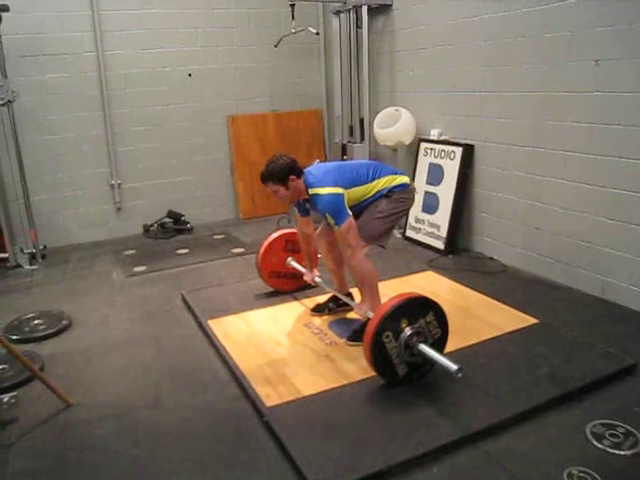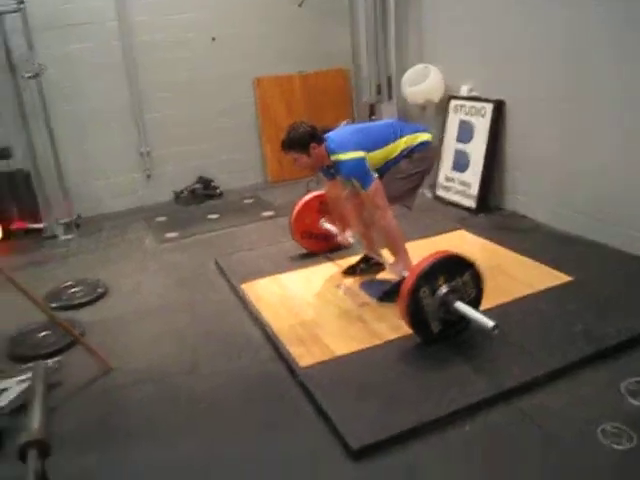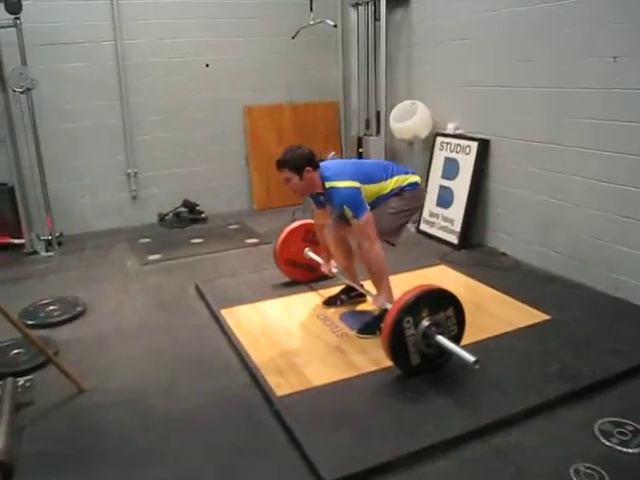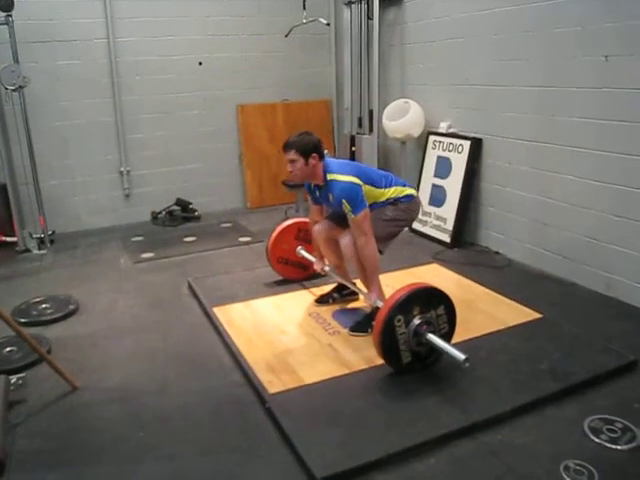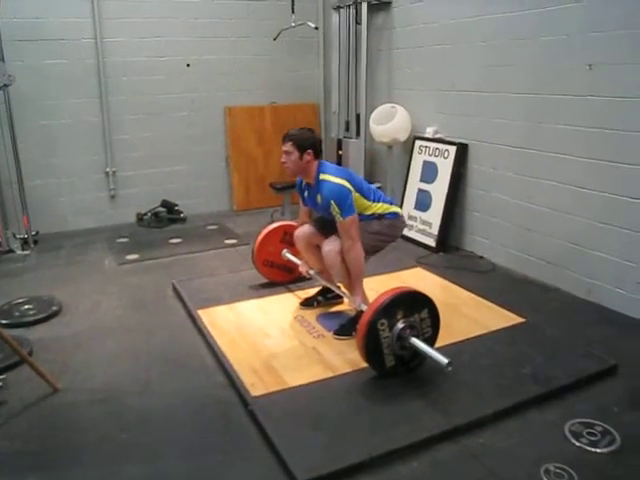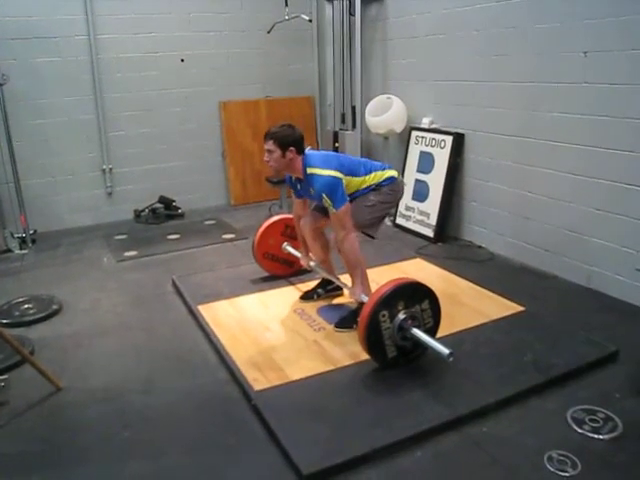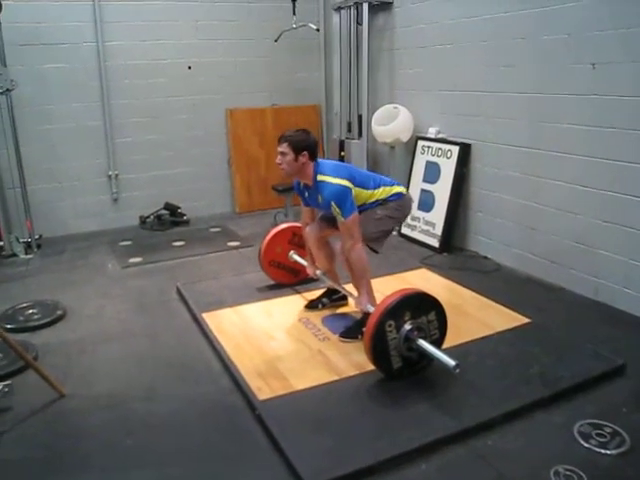
dt=0.5s
person 1, frame 1
left shoulder: (326, 195)
right shoulder: (300, 188)
left elbow: (352, 249)
right elbow: (305, 231)
left wrist: (366, 301)
right wrist: (309, 268)
left hip: (394, 191)
right hip: (369, 190)
left knee: (354, 249)
right knee: (323, 237)
right ankle: (343, 297)
person 1, frame 2
left shoulder: (349, 161)
right shoulder: (324, 151)
left elbow: (380, 211)
right elbow: (333, 194)
left wrist: (400, 261)
right wrist: (342, 229)
left hip: (416, 148)
right hip: (395, 146)
left knee: (374, 208)
right knee: (350, 199)
right ankle: (372, 257)
person 1, frame 3
left shoulder: (343, 191)
right shoulder: (315, 182)
left elbow: (370, 242)
right elbow: (321, 224)
left wrist: (383, 293)
right wrist: (327, 259)
left hip: (406, 191)
right hip: (380, 191)
left knee: (362, 242)
right knee: (333, 232)
left ankle: (388, 308)
right ankle: (354, 289)
person 1, frame 4
left shoulder: (343, 185)
right shoulder: (313, 180)
left elbow: (365, 238)
right elbow: (316, 220)
left wrist: (374, 291)
right wrist: (319, 257)
left hip: (401, 202)
right hip: (373, 201)
left knee: (350, 244)
right knee: (322, 232)
left ankle: (380, 308)
right ankle: (346, 287)
person 1, frame 5
left shoulder: (333, 188)
right shoulder: (303, 181)
left elbow: (351, 243)
right elbow: (304, 221)
left wrist: (358, 293)
right wrist: (305, 261)
left hip: (385, 219)
right hip: (354, 217)
left knee: (331, 251)
right knee: (301, 236)
left ankle: (365, 313)
right ankle: (331, 291)
person 1, frame 6
left shoulder: (323, 179)
right shoulder: (294, 173)
left elbow: (345, 233)
right elbow: (299, 214)
left wrist: (357, 284)
right wrist: (304, 253)
left hip: (383, 185)
right hip: (357, 188)
left knee: (339, 238)
right knee: (309, 224)
left ankle: (366, 304)
right ankle: (330, 283)
person 1, frame 7
left shoulder: (332, 187)
right shoulder: (302, 182)
left elbow: (353, 243)
right elbow: (307, 223)
left wrist: (363, 294)
right wrist: (311, 261)
left hip: (391, 201)
right hip: (362, 202)
left knee: (344, 247)
right knee: (313, 234)
left ankle: (371, 314)
right ankle: (335, 292)
